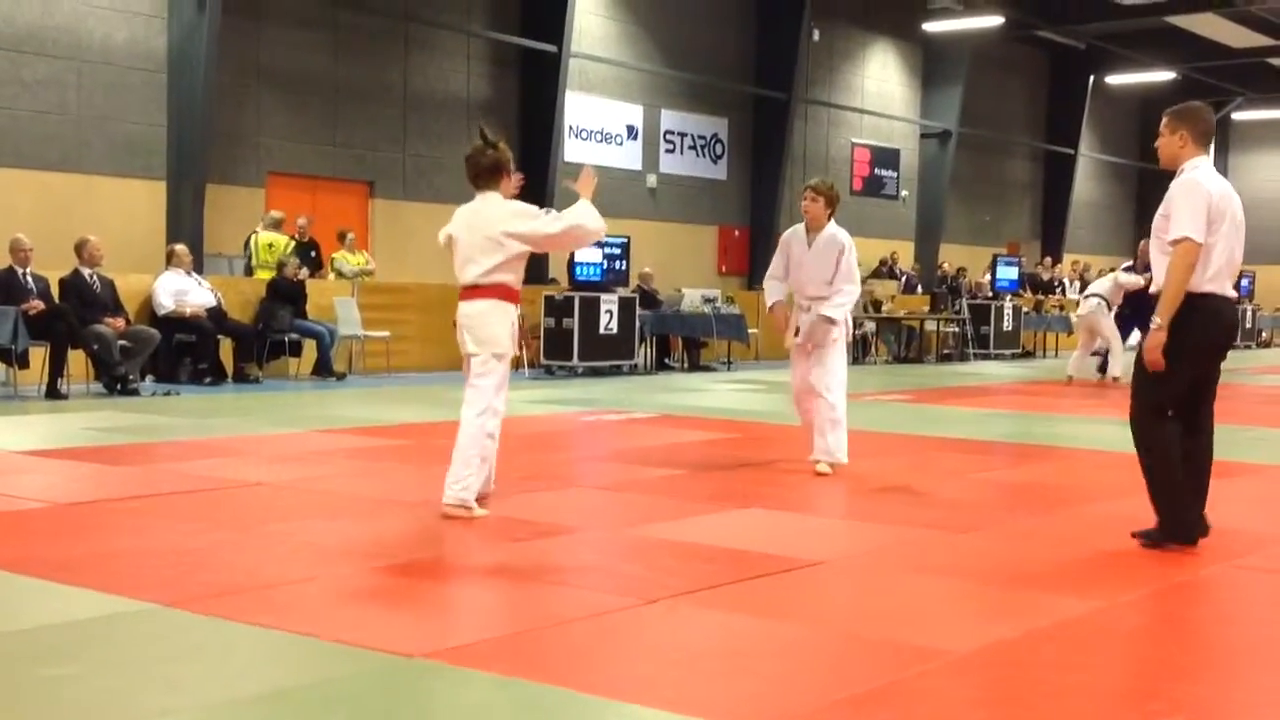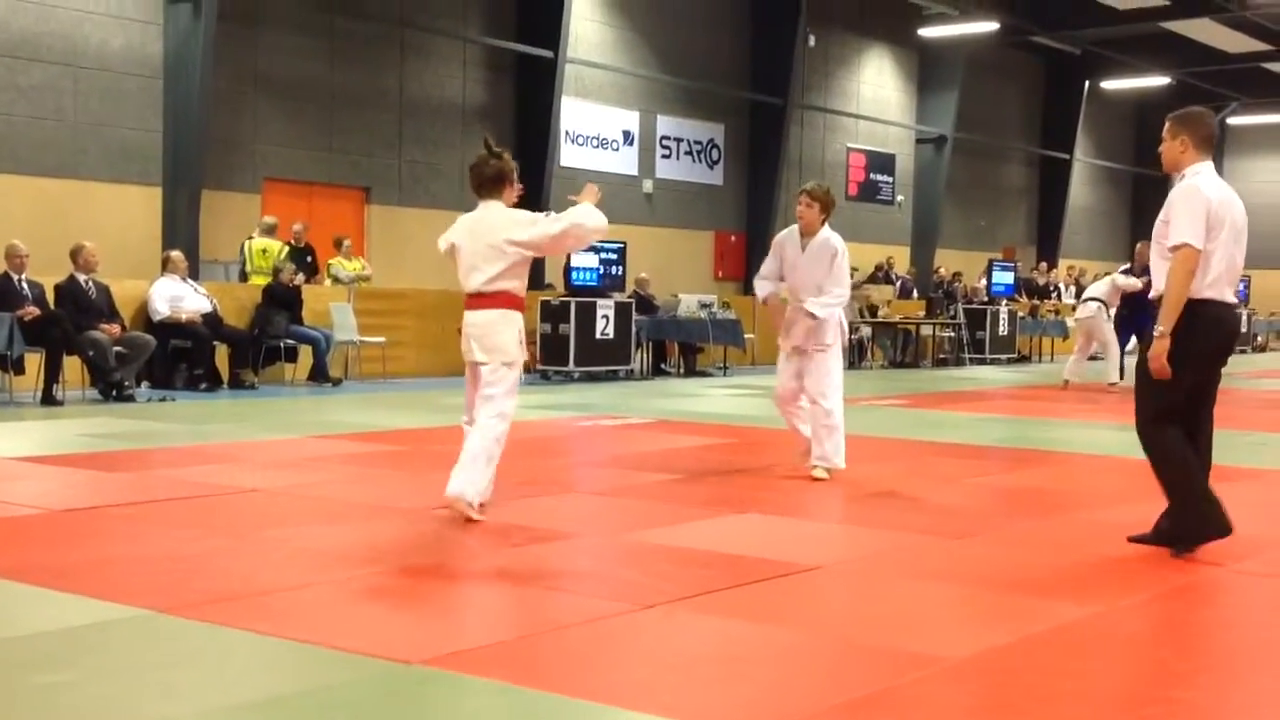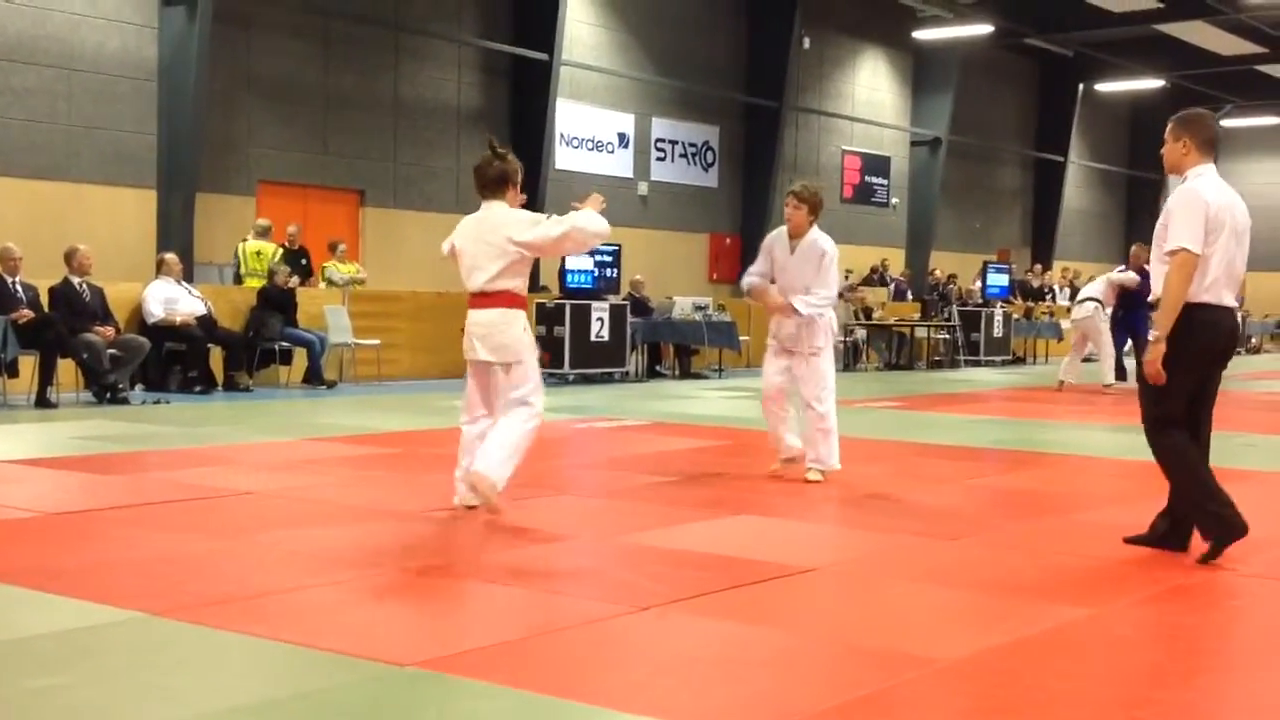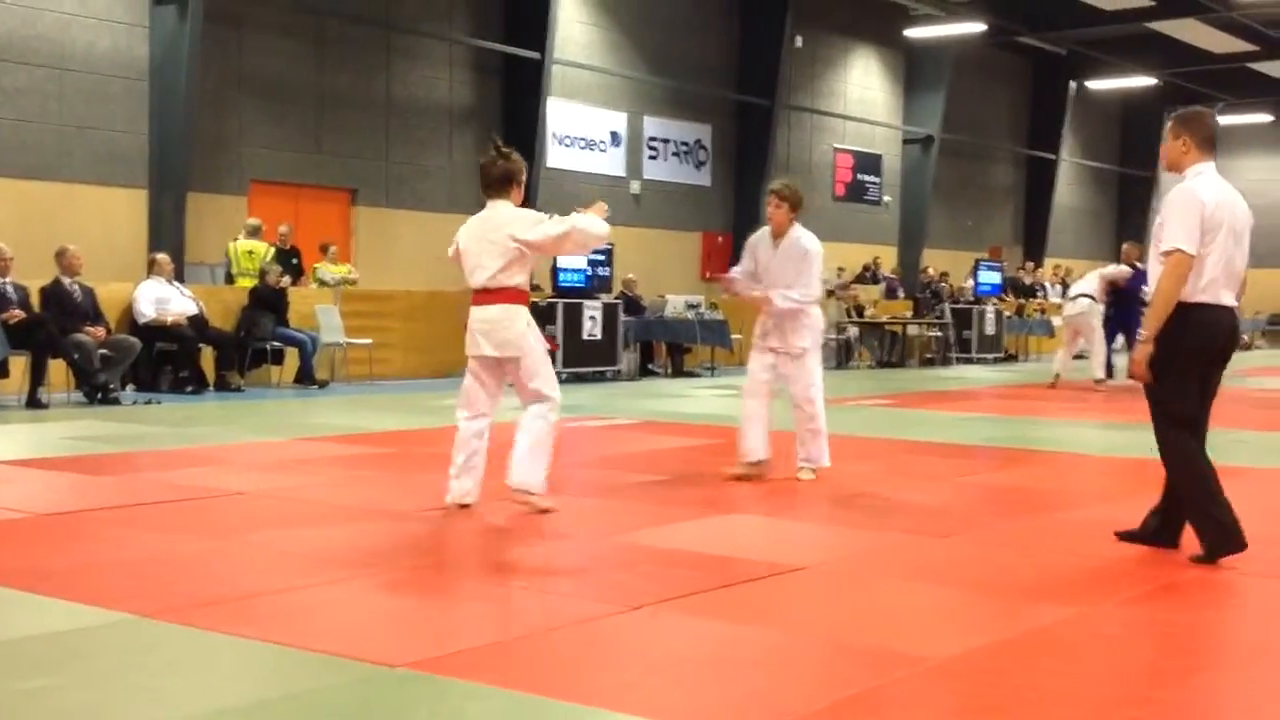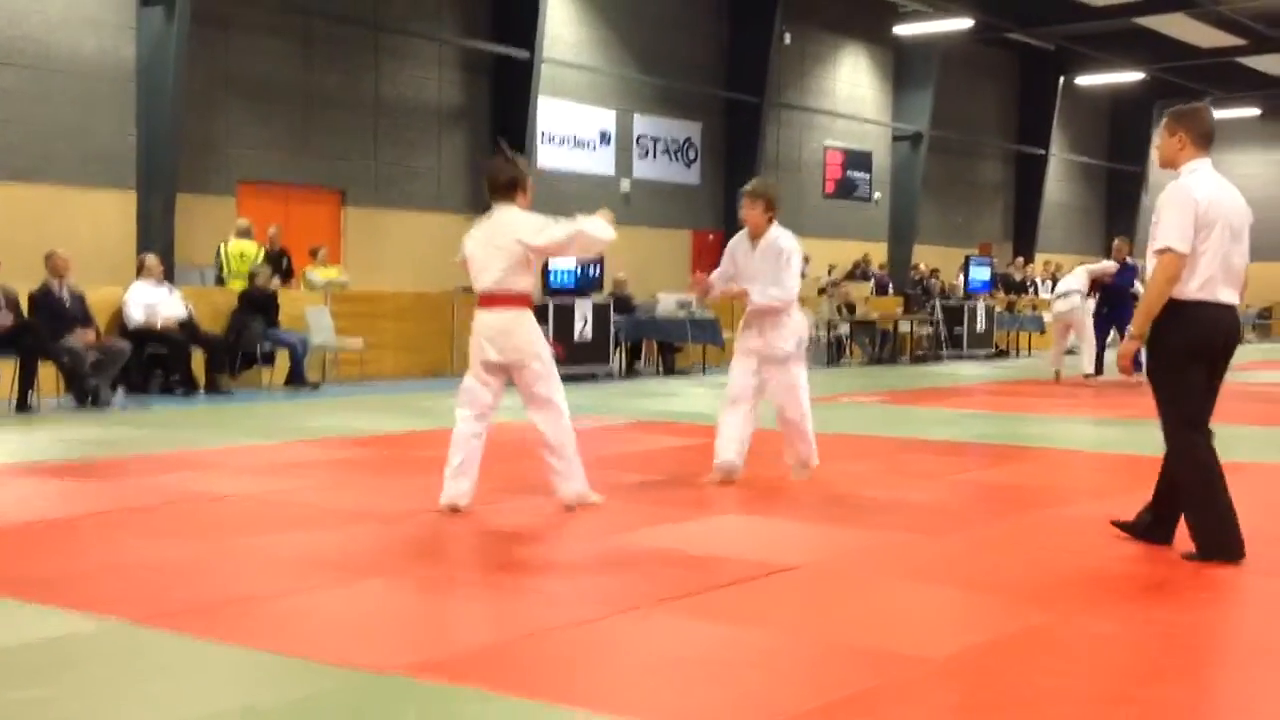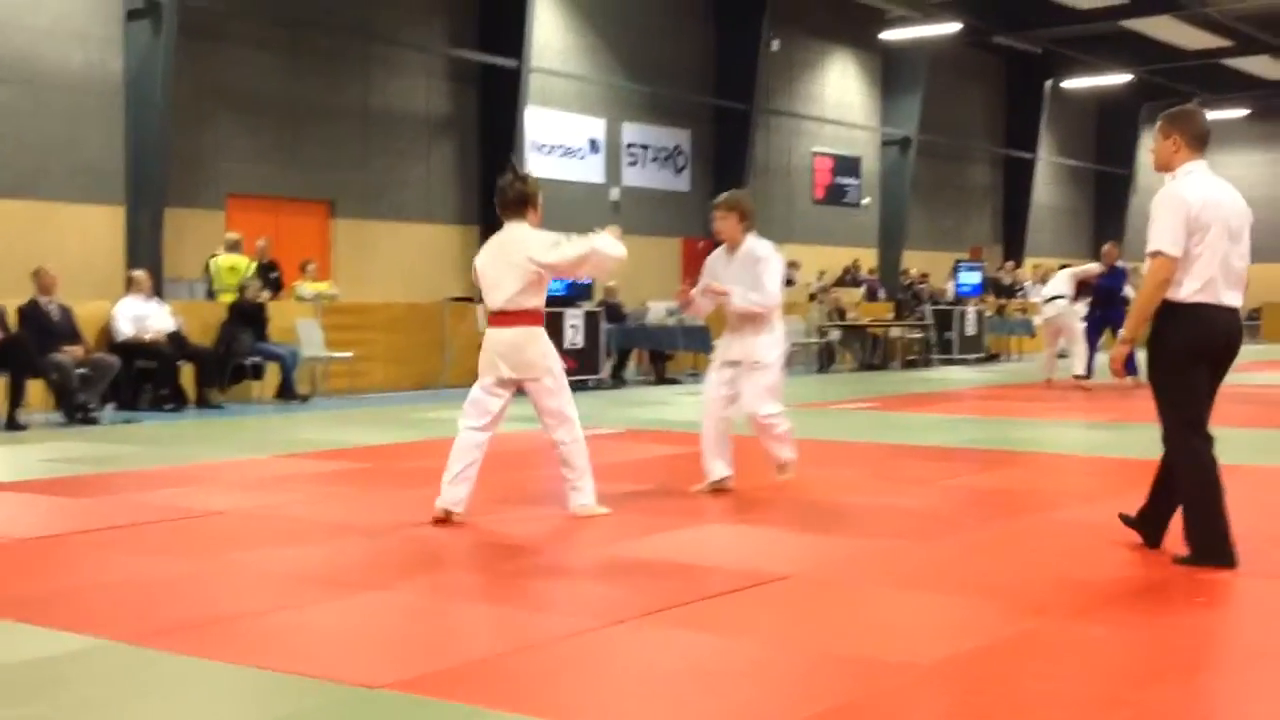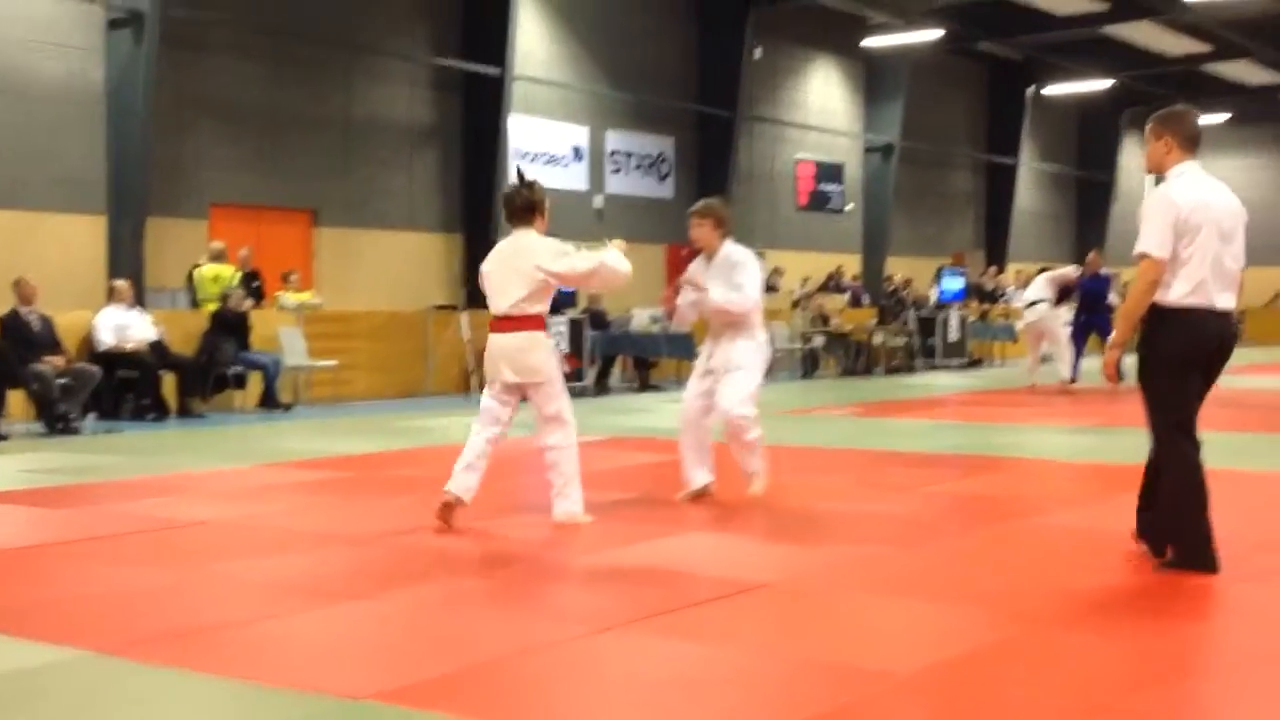
dt=0.1s
person 1, frame 1
left shoulder: (1190, 184)
right shoulder: (1225, 189)
left elbow: (1185, 259)
left wrist: (1159, 325)
left hip: (1191, 313)
right hip: (1220, 312)
left knee: (1149, 413)
right knee: (1192, 419)
left ankle: (1180, 517)
right ankle: (1183, 520)
person 1, frame 2
left shoulder: (1190, 190)
right shoulder: (1228, 195)
left elbow: (1185, 265)
left wrist: (1162, 333)
left hip: (1192, 319)
right hip: (1221, 318)
left knee: (1154, 419)
right knee: (1192, 423)
left ankle: (1204, 516)
right ankle: (1184, 525)
person 1, frame 3
left shoulder: (1190, 194)
right shoulder: (1232, 199)
left elbow: (1183, 269)
right elbow: (1233, 275)
left wrist: (1156, 337)
left hip: (1190, 322)
right hip: (1222, 322)
left knee: (1167, 428)
right knee: (1189, 428)
left ankle: (1221, 522)
right ankle: (1173, 529)
person 1, frame 4
left shoulder: (1187, 193)
right shoulder: (1234, 198)
left elbow: (1177, 269)
right elbow: (1238, 276)
left wrist: (1146, 336)
left hip: (1187, 322)
right hip: (1222, 322)
left knee: (1175, 430)
right knee: (1187, 427)
left ankle: (1220, 529)
right ankle: (1164, 525)
person 1, frame 5
left shoulder: (1182, 191)
right shoulder: (1233, 196)
left elbow: (1168, 270)
right elbow: (1238, 270)
left wrist: (1133, 334)
left hip: (1185, 319)
right hip: (1224, 320)
left knee: (1186, 431)
right knee: (1187, 426)
left ankle: (1219, 539)
right ankle: (1155, 522)
person 1, frame 6
left shoulder: (1176, 194)
right shoulder: (1232, 197)
left elbow: (1161, 273)
right elbow: (1240, 271)
left wrist: (1125, 337)
left hip: (1184, 322)
right hip: (1225, 323)
left knee: (1187, 435)
right knee: (1185, 429)
left ankle: (1212, 545)
right ankle: (1152, 520)
person 1, frame 7
left shoulder: (1166, 197)
right shoulder: (1228, 198)
left elbow: (1149, 276)
right elbow: (1237, 275)
left wrist: (1117, 340)
left hip: (1176, 326)
right hip: (1219, 327)
left knee: (1174, 438)
right knee: (1177, 432)
left ankle: (1193, 549)
right ankle: (1156, 528)
person 2, frame 1
left shoulder: (462, 216)
right shoulder: (515, 214)
right elbow: (580, 227)
right wrist: (585, 197)
left hip: (469, 310)
right hip: (496, 312)
left knee: (479, 403)
right knee: (484, 408)
left ankle: (476, 485)
right ankle: (458, 496)
person 2, frame 2
left shoulder: (463, 225)
right shoulder: (517, 222)
left elbow: (447, 245)
right elbow: (584, 227)
right wrist: (587, 204)
left hip: (474, 318)
right hip: (501, 321)
left knee: (479, 410)
right knee: (495, 412)
left ankle: (474, 491)
right ankle: (463, 491)
person 2, frame 3
left shoulder: (466, 226)
right shoulder: (520, 223)
left elbow: (450, 249)
right elbow: (585, 230)
right wrist: (590, 210)
left hip: (477, 319)
right hip: (507, 321)
left knee: (477, 411)
right knee: (524, 408)
left ankle: (466, 492)
right ankle: (486, 473)
person 2, frame 4
left shoulder: (471, 226)
right shoulder: (522, 220)
right elbow: (582, 233)
right wrist: (594, 215)
left hip: (480, 316)
right hip: (510, 316)
left knee: (475, 408)
right knee: (544, 400)
left ankle: (460, 490)
right ankle: (526, 483)
person 2, frame 5
left shoulder: (477, 231)
right shoulder: (529, 225)
right elbow: (582, 236)
right wrist: (599, 220)
left hip: (485, 321)
right hip: (517, 321)
left knee: (472, 411)
right knee: (550, 409)
left ankle: (455, 494)
right ankle: (572, 488)
person 2, frame 6
left shoulder: (489, 248)
right shoulder: (540, 243)
right elbow: (603, 254)
right wrist: (607, 237)
left hip: (496, 337)
right hip: (529, 338)
left knee: (476, 422)
right knee: (562, 421)
left ankle: (449, 502)
right ankle: (582, 500)
person 2, frame 7
left shoulder: (497, 253)
right shoulder: (547, 250)
right elbow: (609, 268)
right wrist: (614, 251)
left hip: (498, 342)
right hip: (530, 344)
left knee: (487, 424)
right knee: (558, 427)
left ankle: (457, 492)
right ankle: (568, 509)
person 3, frame 1
left shoulder: (840, 240)
right shoulder: (790, 237)
left elbow: (849, 289)
right elbow: (774, 277)
left wrist: (824, 318)
right wrist: (777, 305)
left hip: (830, 322)
right hip: (800, 318)
left knee: (828, 388)
right knee: (802, 389)
left ankle: (829, 455)
right ankle: (824, 441)
person 3, frame 2
left shoulder: (834, 245)
right shoulder: (784, 239)
left elbow: (838, 293)
right elbow: (765, 276)
left wrist: (808, 313)
right wrist: (771, 298)
left hip: (823, 325)
right hip: (793, 320)
left knee: (823, 394)
right knee: (785, 391)
left ankle: (825, 460)
right ankle: (812, 439)
person 3, frame 3
left shoulder: (824, 246)
right shoulder: (774, 240)
left elbow: (827, 294)
right elbow: (758, 273)
left wrist: (791, 305)
right wrist: (757, 289)
left hip: (814, 325)
right hip: (783, 323)
left knee: (816, 396)
right knee: (772, 390)
left ankle: (820, 463)
right ankle: (790, 449)
person 3, frame 4
left shoulder: (807, 244)
right shoulder: (758, 241)
left elbow: (808, 293)
right elbow: (744, 274)
left wrist: (768, 298)
right wrist: (733, 282)
left hip: (800, 325)
right hip: (768, 323)
left knee: (806, 397)
right knee: (754, 389)
left ankle: (811, 461)
right ankle: (753, 458)
person 3, frame 5
left shoulder: (786, 244)
right shoulder: (737, 244)
left elbow: (786, 293)
right elbow: (723, 279)
left wrist: (745, 293)
right wrist: (707, 285)
left hip: (783, 326)
right hip: (753, 325)
left knee: (790, 400)
right knee: (737, 393)
left ankle: (803, 459)
right ankle: (727, 464)
person 3, frame 6
left shoulder: (764, 252)
right shoulder: (716, 259)
left elbow: (768, 299)
right elbow: (704, 302)
left wrist: (728, 295)
right wrist: (689, 300)
left hip: (762, 336)
right hip: (731, 337)
left knee: (759, 407)
right knee: (713, 404)
left ankle: (784, 454)
right ankle: (718, 474)
person 3, frame 7
left shoulder: (742, 259)
right shoulder: (697, 267)
left elbow: (747, 301)
right elbow: (686, 318)
left wrist: (707, 289)
right wrist: (673, 307)
left hip: (744, 342)
right hip: (715, 343)
left knee: (732, 407)
right knee: (693, 411)
left ankle: (754, 471)
right ankle: (699, 481)
